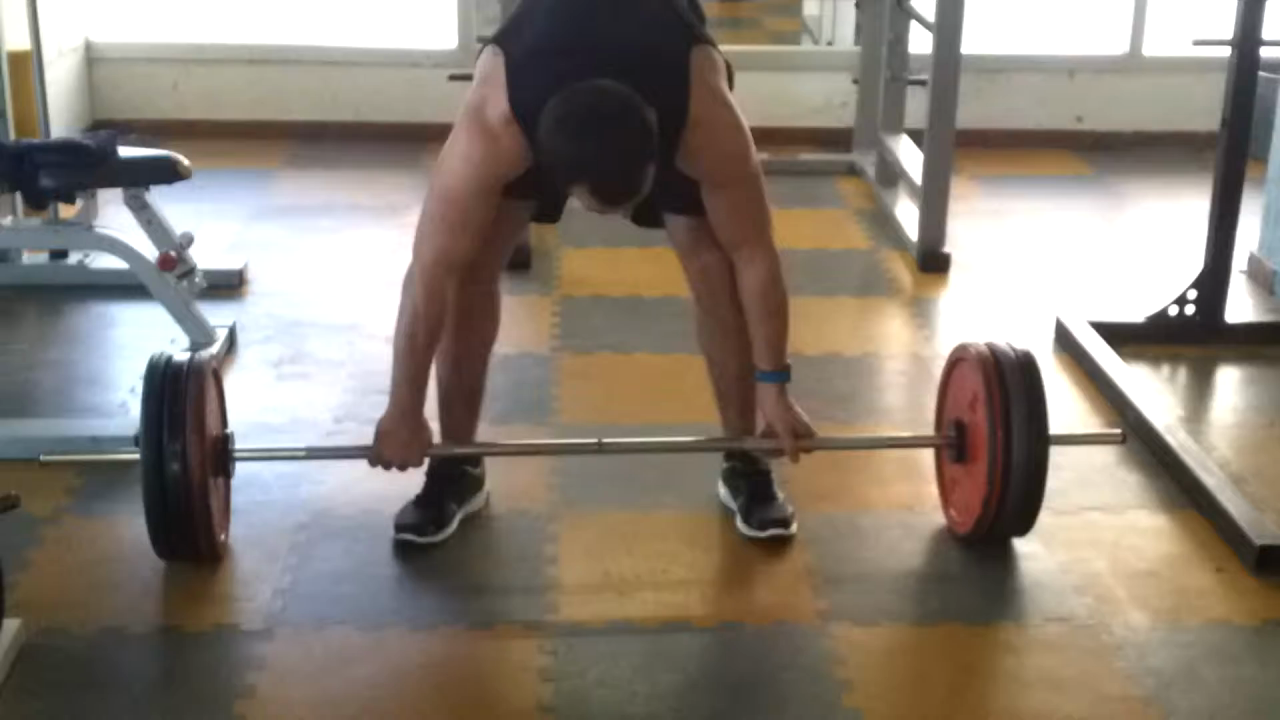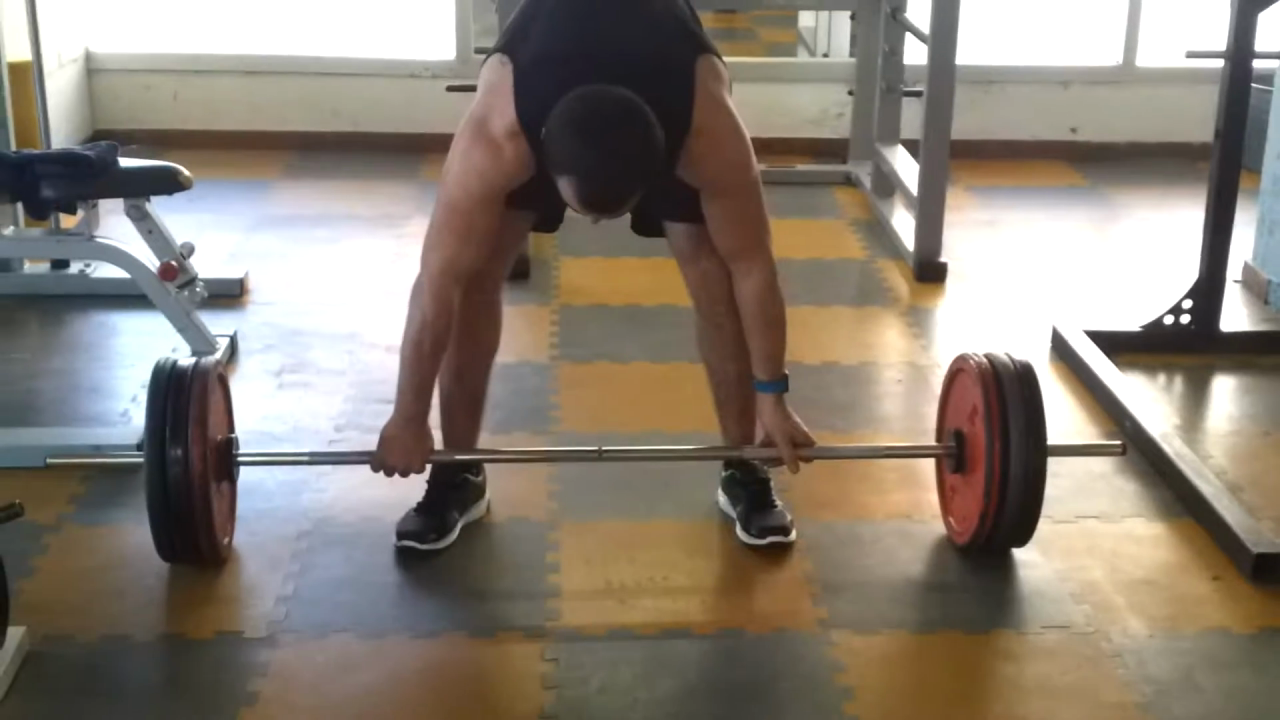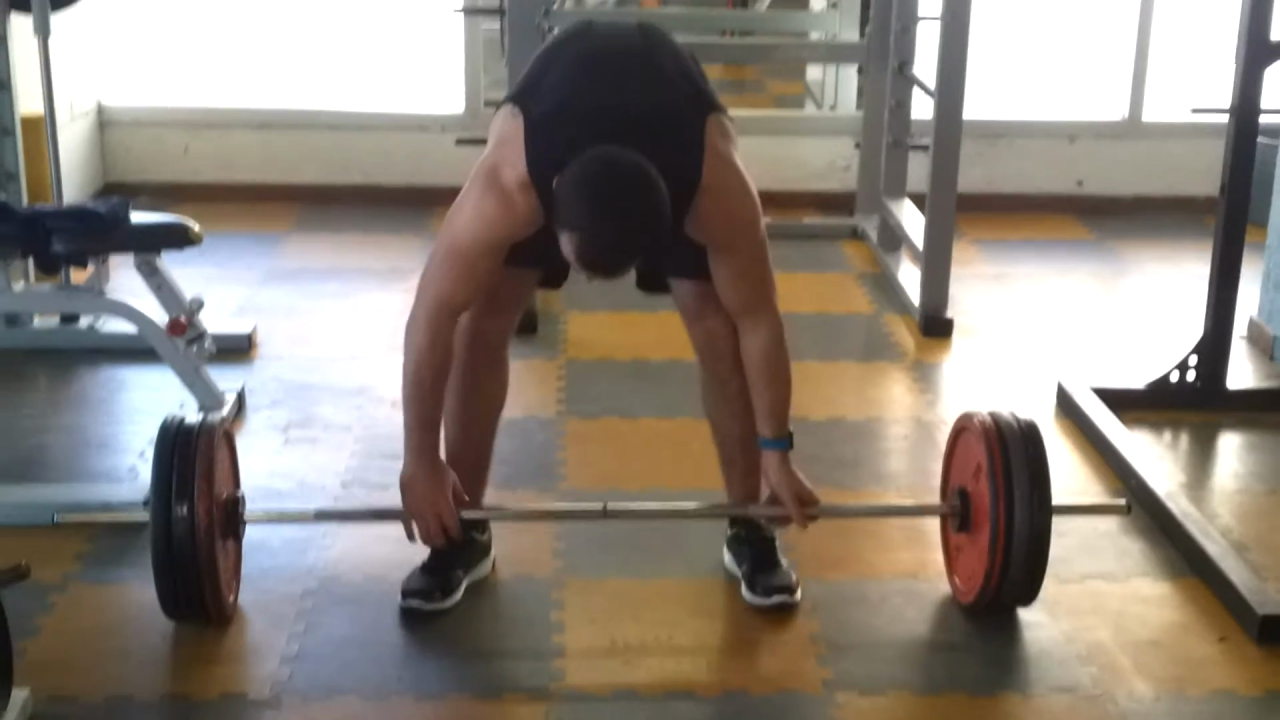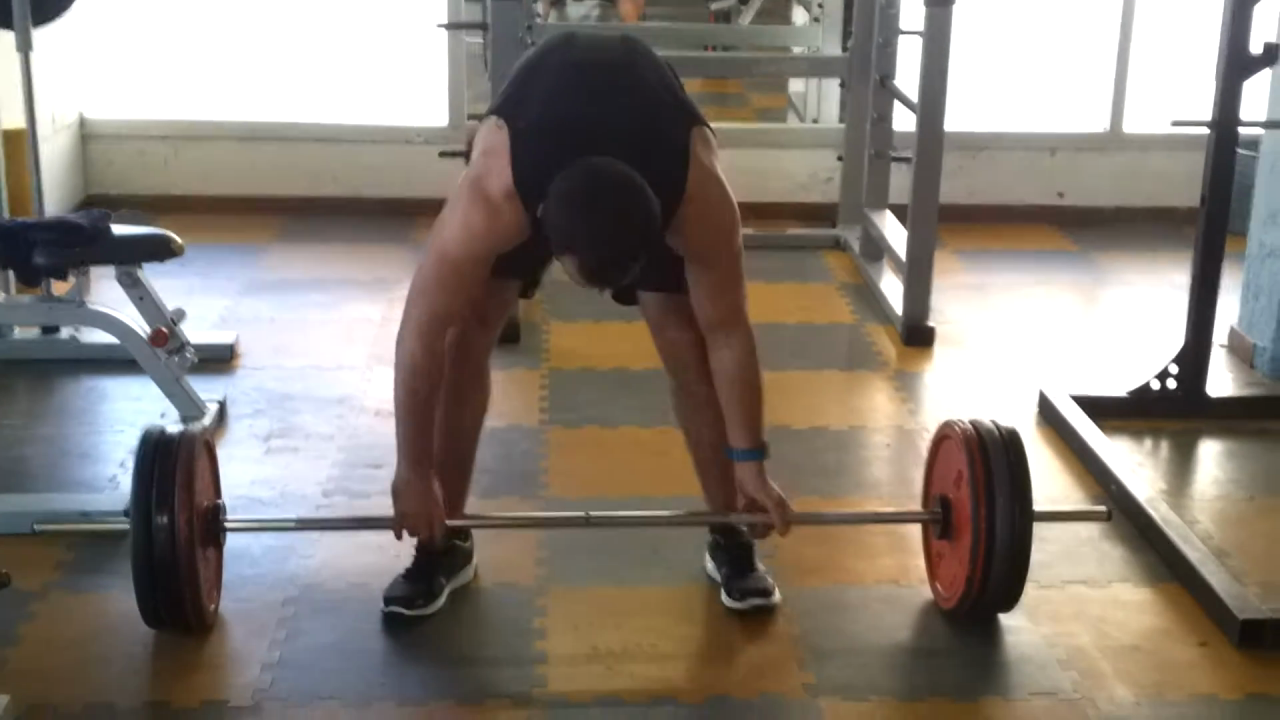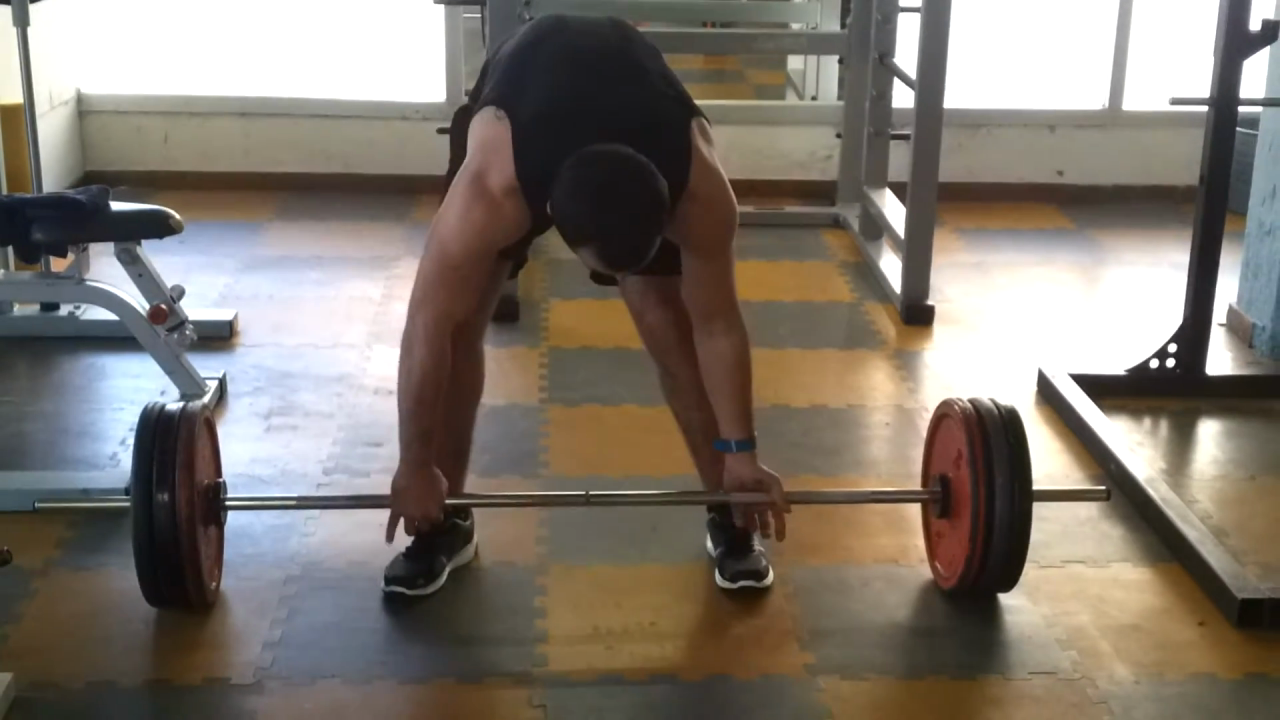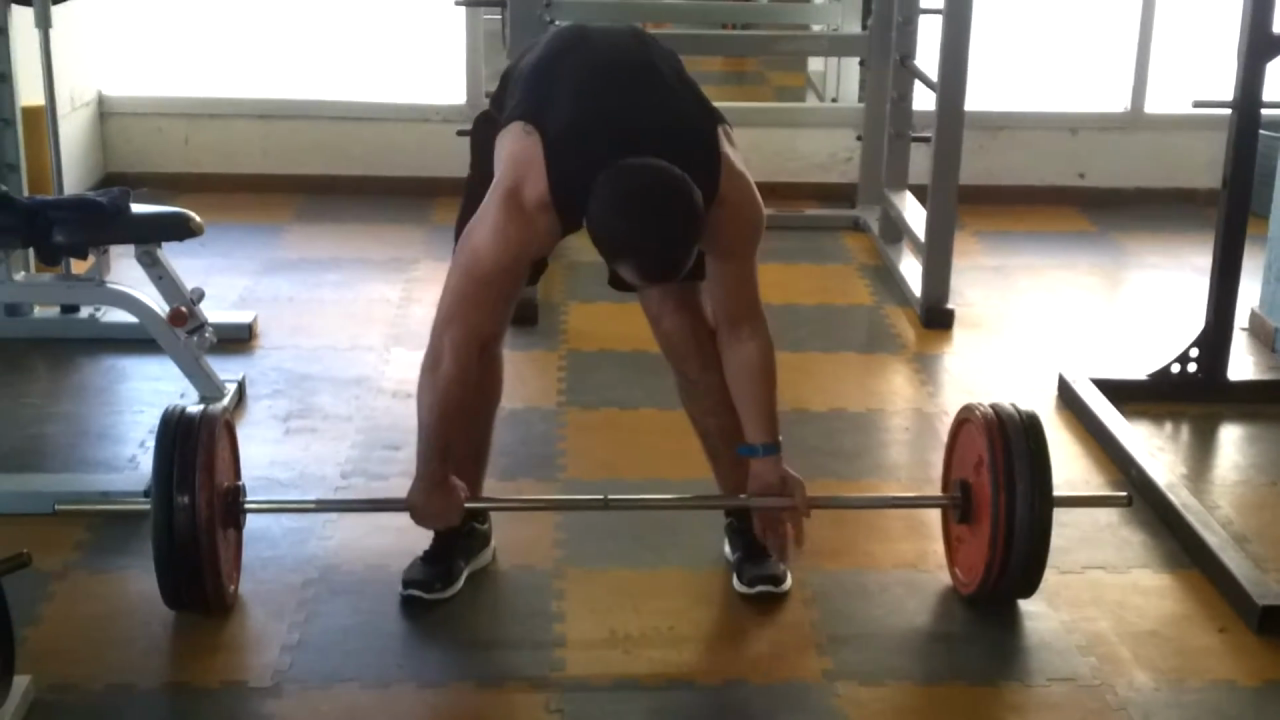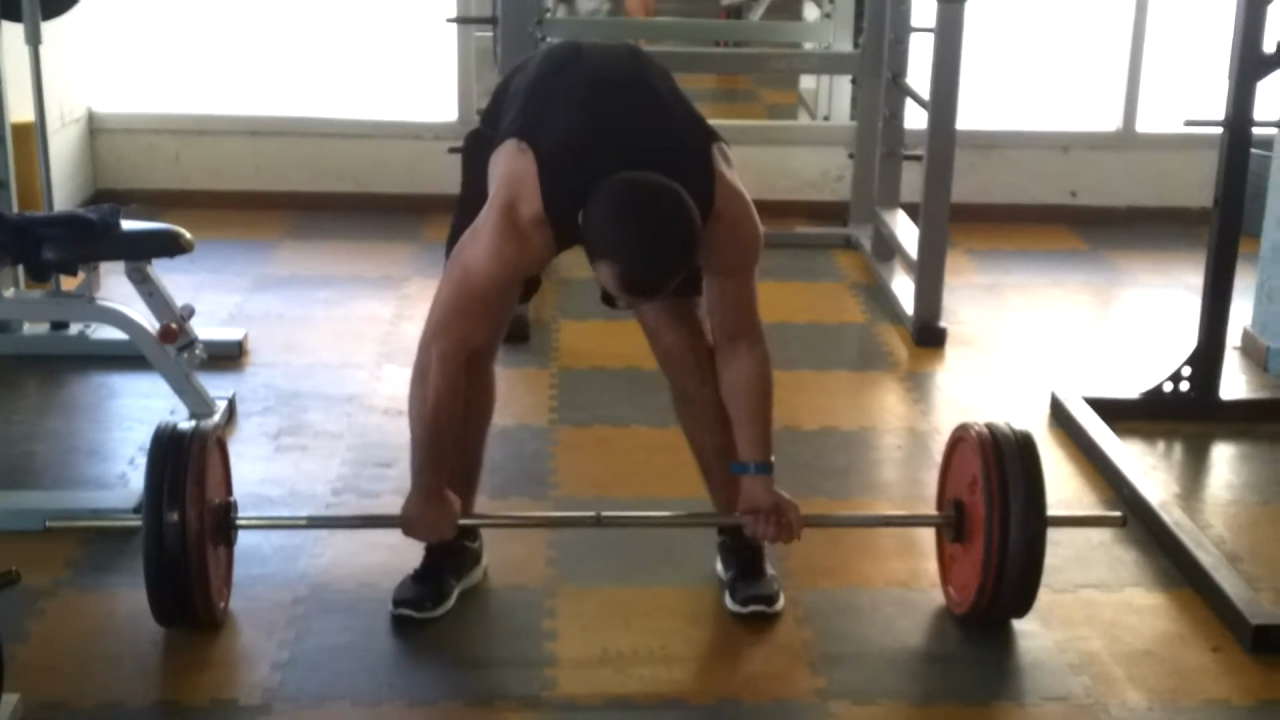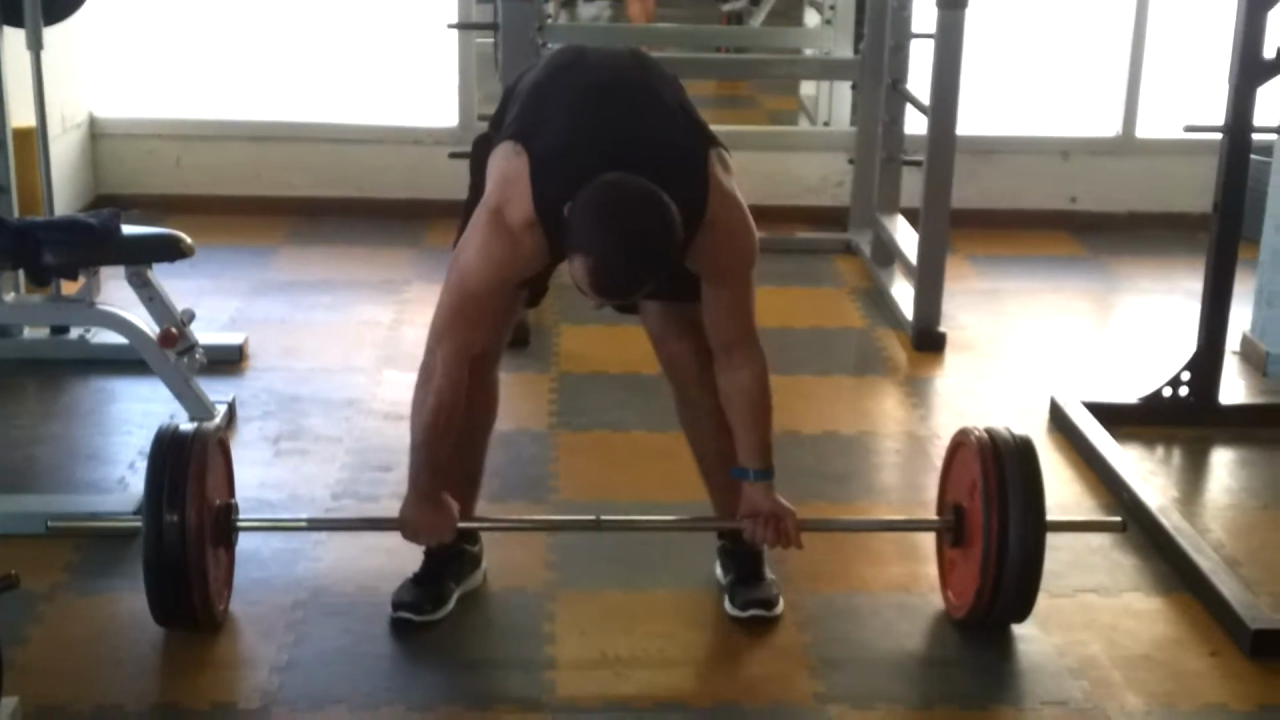
dt=0.4s
person 1, frame 1
left shoulder: (707, 119)
right shoulder: (491, 128)
left elbow: (752, 252)
right elbow: (432, 269)
left wrist: (774, 386)
right wrist: (402, 413)
left hip: (668, 68)
right hip: (541, 59)
left knee: (713, 261)
right knee: (472, 261)
left ankle: (744, 463)
right ankle: (456, 466)
person 1, frame 2
left shoulder: (710, 131)
right shoulder: (497, 136)
left elbow: (749, 264)
right elbow: (440, 280)
left wrist: (771, 396)
right wrist: (408, 418)
left hip: (667, 74)
right hip: (542, 72)
left knee: (713, 272)
right knee: (476, 270)
left ankle: (743, 471)
right ankle: (458, 475)
person 1, frame 3
left shoulder: (718, 190)
right shoulder: (505, 188)
left elbow: (756, 320)
right elbow: (431, 317)
left wrist: (777, 453)
right wrist: (422, 461)
left hip: (673, 130)
left knee: (719, 331)
right knee: (482, 322)
left ankle: (749, 530)
right ankle: (465, 535)
person 1, frame 4
left shoulder: (700, 200)
right shoulder: (493, 200)
left elbow: (725, 333)
right elbow: (423, 329)
left wrist: (749, 463)
right wrist: (414, 472)
right hip: (532, 133)
left knee: (685, 337)
right knee: (467, 330)
left ankle: (729, 536)
right ankle: (447, 542)
person 1, frame 5
left shoulder: (700, 191)
right shoulder: (491, 191)
left elbow: (715, 323)
right elbow: (429, 328)
left wrist: (741, 455)
right wrist: (415, 468)
left knee: (667, 317)
right knee: (462, 317)
left ankle: (726, 517)
right ankle: (448, 522)
person 1, frame 6
left shoulder: (729, 197)
right shoulder: (521, 204)
left elbow: (740, 327)
right elbow: (453, 342)
left wrist: (765, 457)
right wrist: (433, 479)
left knee: (686, 322)
right knee: (479, 323)
left ankle: (744, 520)
right ankle: (465, 526)
person 1, frame 7
left shoulder: (725, 214)
right shoulder: (516, 219)
left elbow: (738, 342)
right elbow: (441, 352)
left wrist: (757, 475)
right wrist: (428, 493)
left knee: (684, 341)
right knee: (473, 342)
left ankle: (739, 540)
right ankle: (454, 542)
person 1, frame 8
left shoulder: (719, 220)
right shoulder: (511, 221)
left elbow: (736, 351)
right elbow: (447, 357)
left wrist: (758, 482)
right wrist: (424, 495)
left knee: (689, 348)
right knee: (477, 344)
left ankle: (738, 544)
right ankle: (455, 548)
